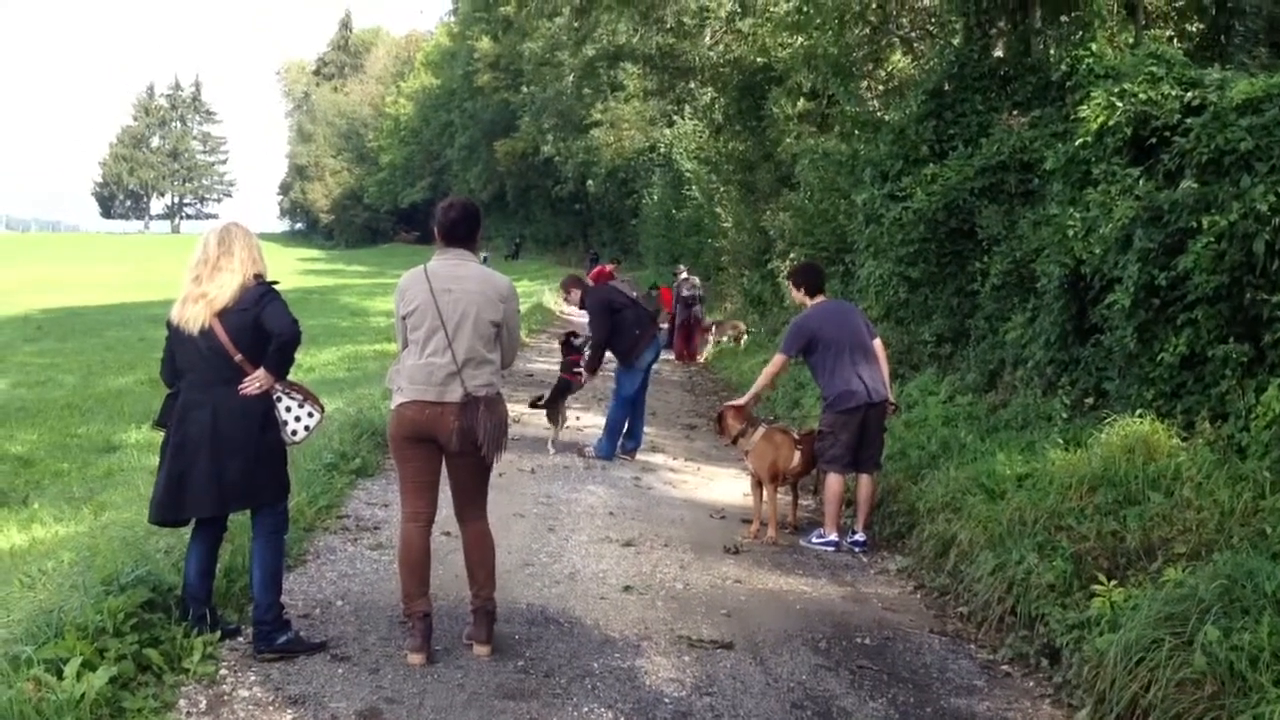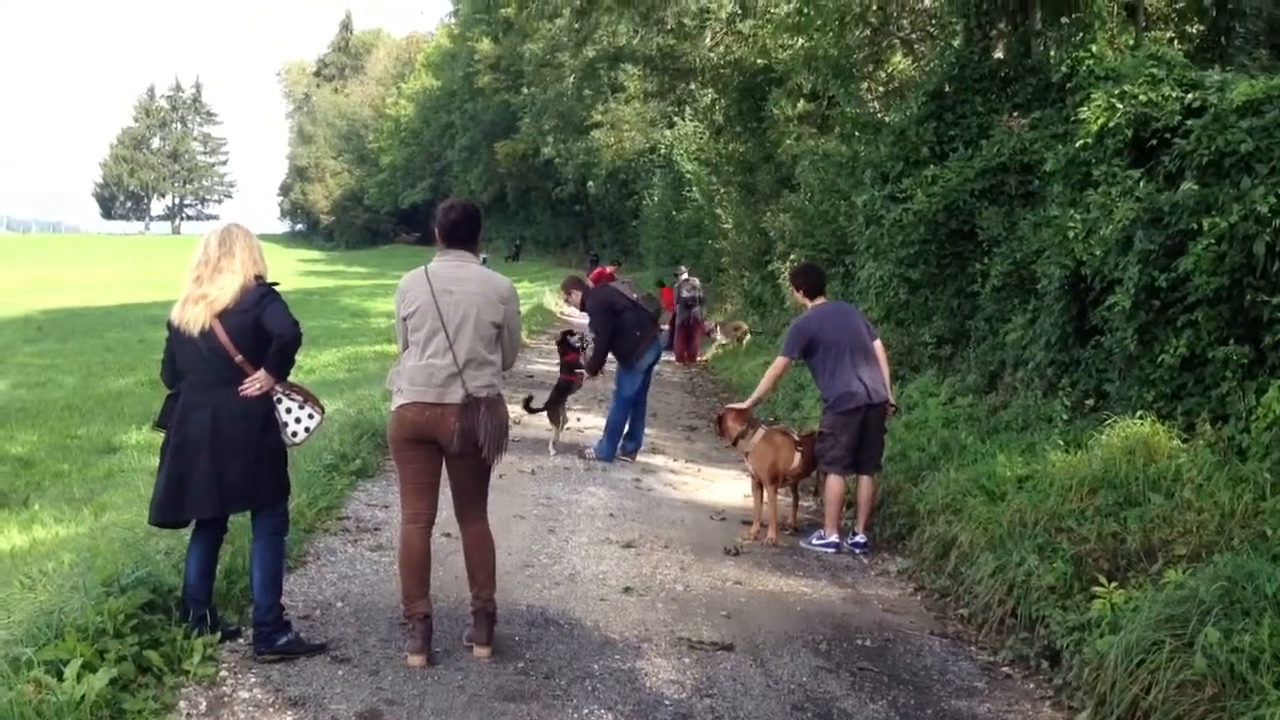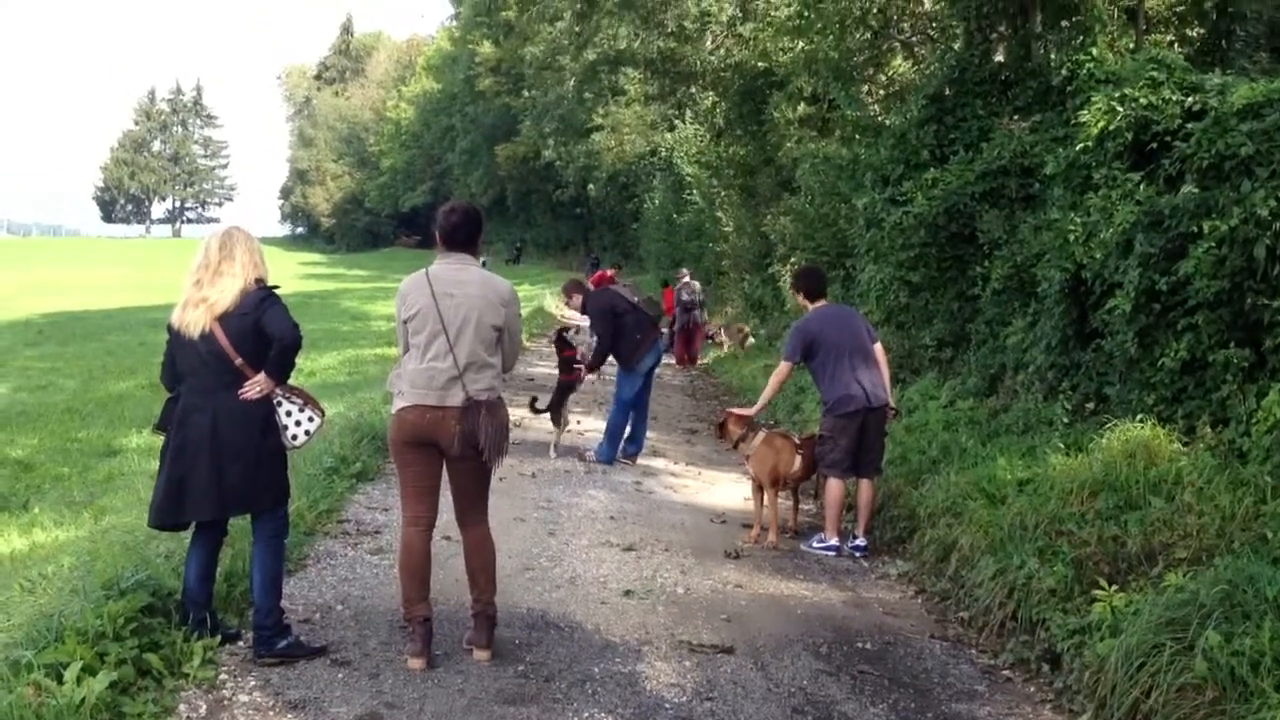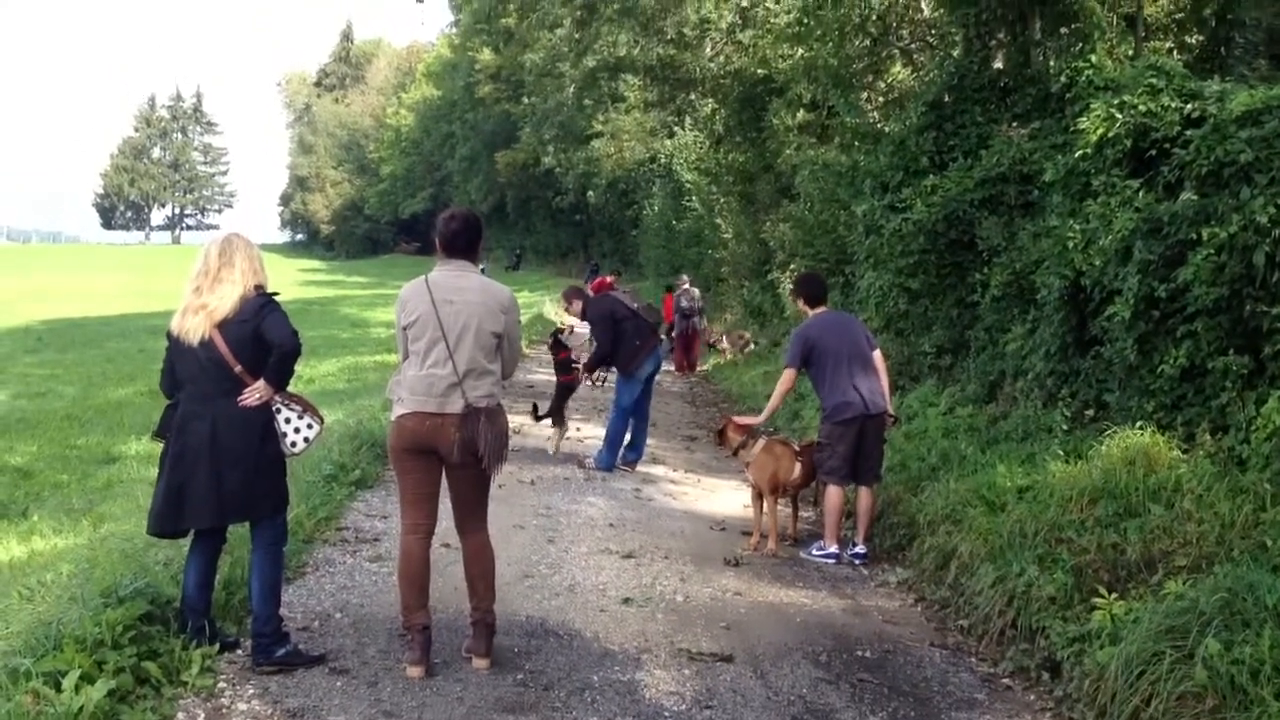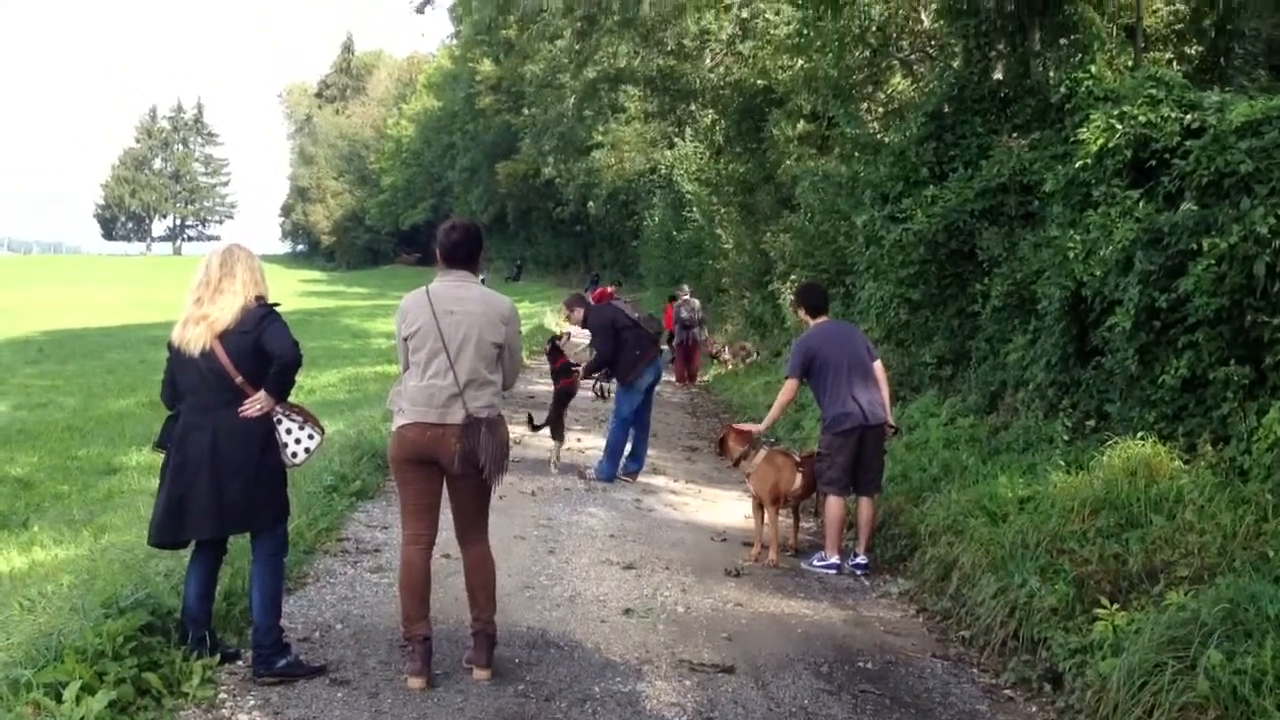
dt=0.1s
person 1, frame 1
left shoulder: (410, 283)
right shoulder: (499, 287)
left elbow: (403, 346)
right elbow: (508, 355)
left hip: (413, 406)
right hip: (472, 410)
left knee: (415, 517)
right knee: (473, 515)
left ankle: (418, 627)
right ankle: (482, 621)
person 1, frame 2
left shoulder: (411, 284)
right shoulder: (500, 288)
left elbow: (404, 347)
right elbow: (509, 357)
left hip: (414, 407)
right hip: (473, 411)
left knee: (416, 518)
right knee: (474, 517)
left ankle: (418, 629)
right ankle: (483, 623)
person 1, frame 3
left shoulder: (412, 287)
right shoulder: (500, 291)
left elbow: (404, 349)
right elbow: (509, 360)
left hip: (415, 411)
right hip: (474, 414)
left knee: (416, 521)
right knee: (475, 521)
left ankle: (418, 632)
right ankle: (483, 626)
person 1, frame 4
left shoulder: (411, 293)
right shoulder: (500, 298)
left elbow: (404, 356)
right elbow: (509, 366)
left hip: (414, 417)
right hip: (473, 421)
left knee: (415, 529)
right knee: (474, 528)
left ankle: (417, 640)
right ankle: (482, 634)
person 1, frame 5
left shoulder: (412, 304)
right shoulder: (501, 308)
left elbow: (405, 367)
right elbow: (509, 377)
left hip: (414, 428)
right hip: (474, 431)
left knee: (416, 539)
right knee: (475, 538)
left ankle: (418, 651)
right ankle: (482, 645)
person 2, frame 1
left shoulder: (184, 307)
right shoulder: (256, 296)
left elbow: (170, 374)
right elbow: (287, 332)
right wrist: (271, 372)
left hip: (196, 428)
right hip: (246, 428)
left knee: (208, 522)
right knee: (268, 524)
left ankle: (197, 619)
right ankle: (269, 632)
person 2, frame 2
left shoulder: (185, 308)
right shoulder: (257, 297)
left elbow: (170, 375)
right elbow: (288, 334)
right wrist: (272, 373)
left hip: (197, 429)
right hip: (246, 429)
left knee: (208, 523)
right knee: (268, 526)
left ankle: (197, 620)
right ankle: (270, 634)
person 2, frame 3
left shoulder: (185, 311)
right shoulder: (257, 300)
left elbow: (170, 378)
right elbow: (288, 337)
right wrist: (272, 377)
left hip: (196, 432)
right hip: (246, 432)
left knee: (208, 526)
right knee: (268, 529)
left ankle: (197, 624)
right ankle: (270, 637)
person 2, frame 4
left shoulder: (184, 318)
right shoulder: (256, 307)
left elbow: (169, 385)
right elbow: (288, 344)
right wrist: (271, 384)
left hip: (195, 439)
right hip: (245, 440)
left knee: (207, 533)
right knee: (267, 536)
left ankle: (196, 631)
right ankle: (268, 645)
person 2, frame 5
left shoulder: (185, 328)
right shoulder: (257, 318)
left elbow: (170, 396)
right elbow: (288, 354)
right wrist: (272, 395)
left hip: (196, 450)
right hip: (246, 451)
left knee: (208, 545)
right knee: (268, 548)
left ankle: (196, 643)
right ankle: (269, 656)
person 3, frame 1
left shoulder: (804, 323)
right shoulder: (851, 309)
left elbow: (775, 367)
right elbow: (879, 349)
left wrist: (746, 399)
right wrist: (888, 393)
left hip: (844, 400)
right hip: (875, 397)
left knee: (835, 467)
right knee: (866, 469)
left ankle: (829, 534)
right ankle: (859, 534)
person 3, frame 2
left shoulder: (804, 324)
right shoulder: (851, 311)
left elbow: (777, 370)
right elbow: (879, 351)
left wrist: (749, 403)
right wrist: (888, 394)
left hip: (844, 402)
right hip: (875, 398)
left knee: (835, 469)
right knee: (866, 470)
left ankle: (830, 535)
right ankle: (859, 535)
person 3, frame 3
left shoulder: (804, 327)
right shoulder: (853, 314)
left elbow: (781, 374)
right elbow: (880, 355)
left wrist: (755, 408)
right wrist: (889, 398)
left hip: (844, 405)
right hip: (875, 401)
left knee: (835, 472)
right knee: (867, 473)
left ankle: (830, 539)
right ankle: (860, 538)
person 3, frame 4
left shoulder: (805, 333)
right shoulder: (852, 321)
left elbow: (787, 383)
right elbow: (879, 362)
left wrist: (762, 417)
right wrist: (888, 405)
left hip: (842, 412)
right hip: (874, 409)
left knee: (834, 479)
right knee: (866, 480)
left ankle: (830, 546)
right ankle: (860, 546)
person 3, frame 5
left shoulder: (806, 343)
right shoulder: (854, 330)
left elbow: (789, 392)
right elbow: (880, 372)
left wrist: (763, 426)
right wrist: (888, 416)
left hip: (842, 422)
right hip: (874, 419)
left knee: (835, 490)
right knee: (867, 491)
left ankle: (830, 557)
right ankle: (861, 557)
person 4, frame 1
left shoulder: (594, 299)
right shoulder: (602, 293)
left elbow: (600, 337)
left wrist: (590, 368)
right wrist: (594, 364)
left hip: (637, 348)
right hip: (649, 342)
left knee: (621, 399)
right knee: (636, 398)
left ankle: (604, 449)
right ankle: (629, 447)
person 4, frame 2
left shoulder: (595, 301)
right shoulder: (603, 294)
left elbow: (603, 340)
left wrist: (591, 368)
right wrist: (595, 364)
left hip: (637, 349)
right hip: (651, 343)
left knee: (621, 401)
right knee: (637, 400)
left ankle: (604, 451)
right ankle: (629, 448)
person 4, frame 3
left shoulder: (596, 304)
right shoulder: (604, 297)
left elbow: (605, 342)
left wrist: (590, 367)
right wrist: (594, 362)
left hip: (638, 352)
right hip: (651, 346)
left knee: (621, 404)
right knee: (639, 403)
left ankle: (605, 454)
right ankle: (630, 451)
person 4, frame 4
left shoulder: (596, 310)
right shoulder: (604, 303)
left elbow: (604, 347)
left wrist: (587, 366)
right wrist: (594, 365)
left hip: (637, 358)
right hip: (651, 353)
left knee: (620, 410)
right knee: (640, 410)
left ankle: (604, 460)
right ankle: (630, 458)
person 4, frame 5
left shoulder: (597, 319)
right shoulder: (604, 312)
left elbow: (604, 355)
left wrist: (586, 371)
right wrist: (599, 371)
left hip: (637, 369)
right hip: (651, 363)
left knee: (620, 421)
right knee: (640, 421)
left ankle: (605, 471)
right ankle: (631, 469)
